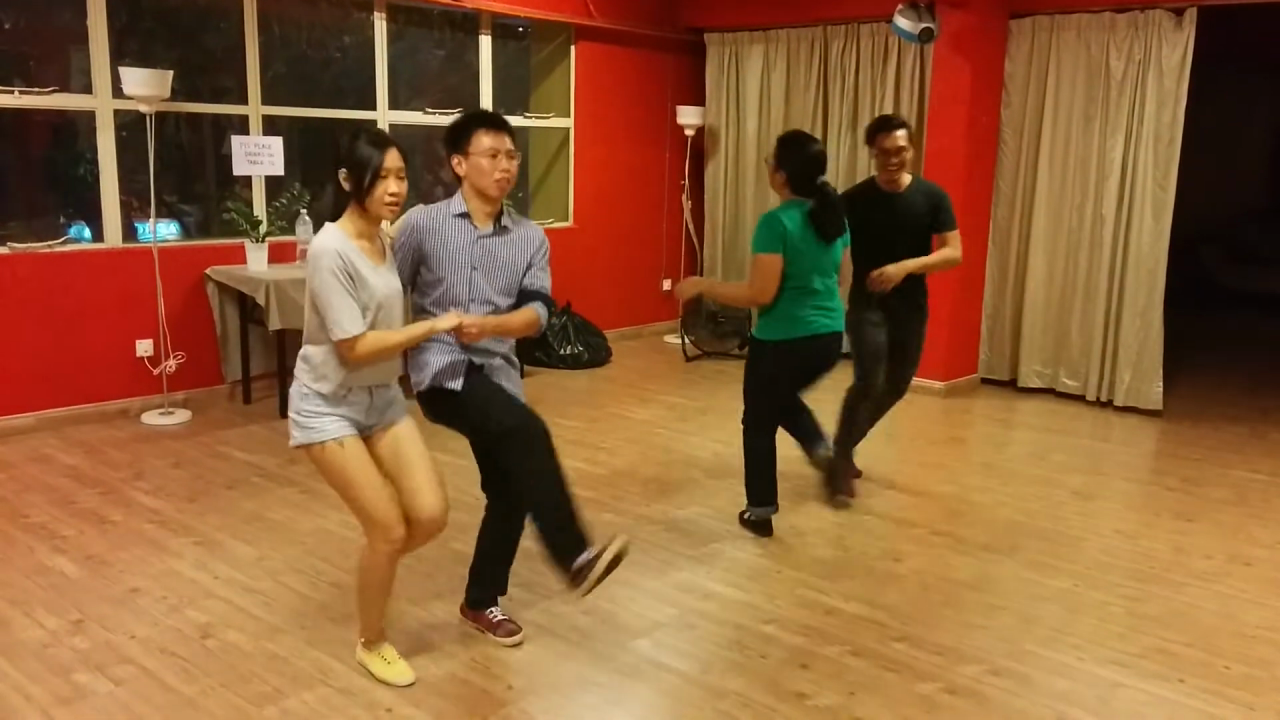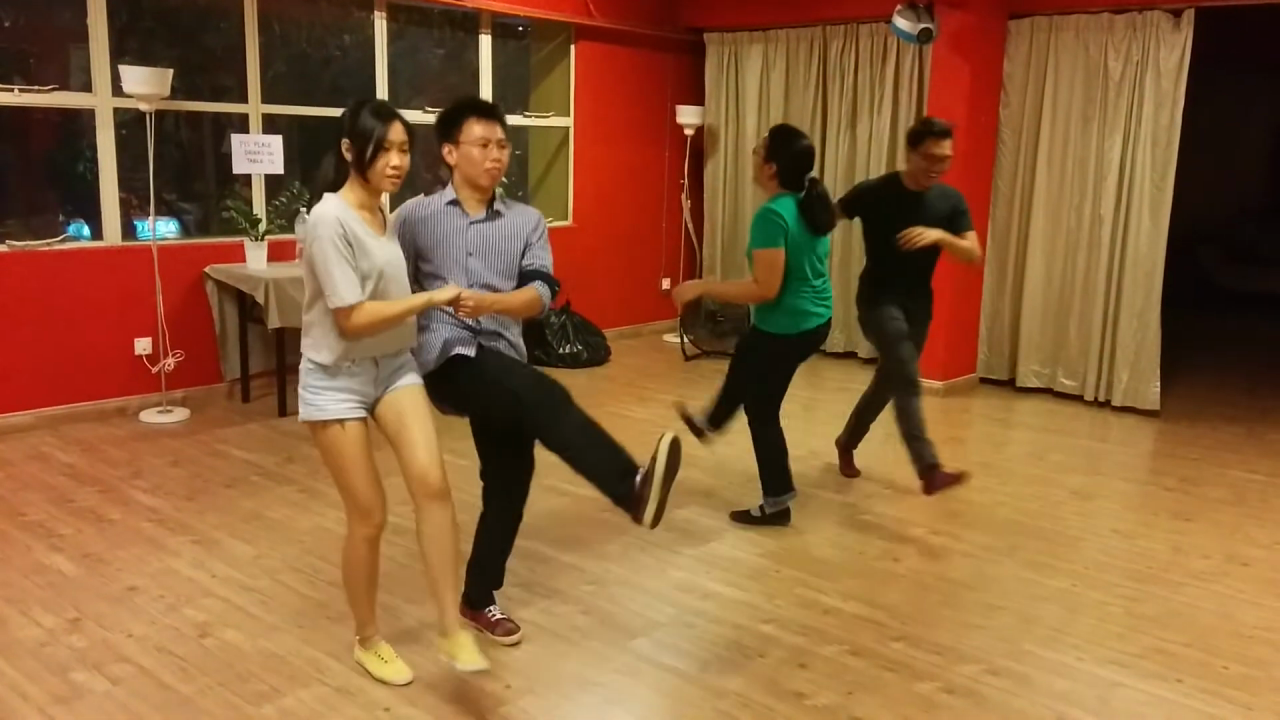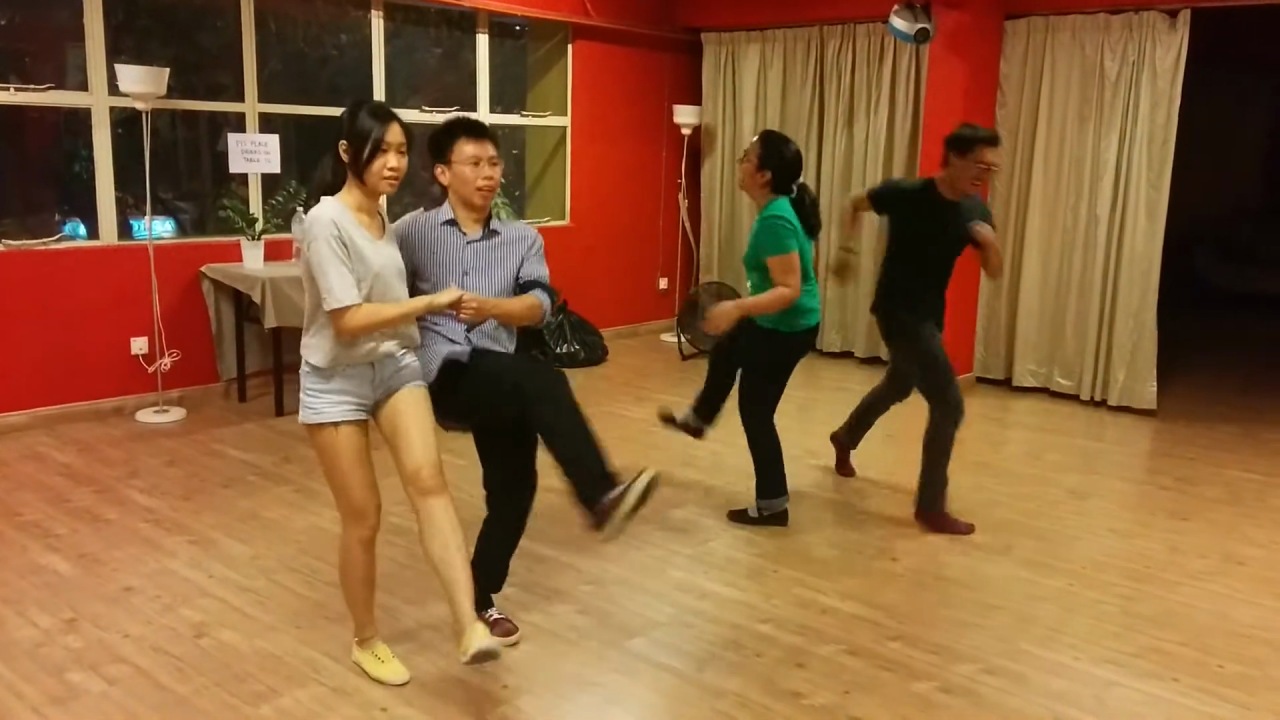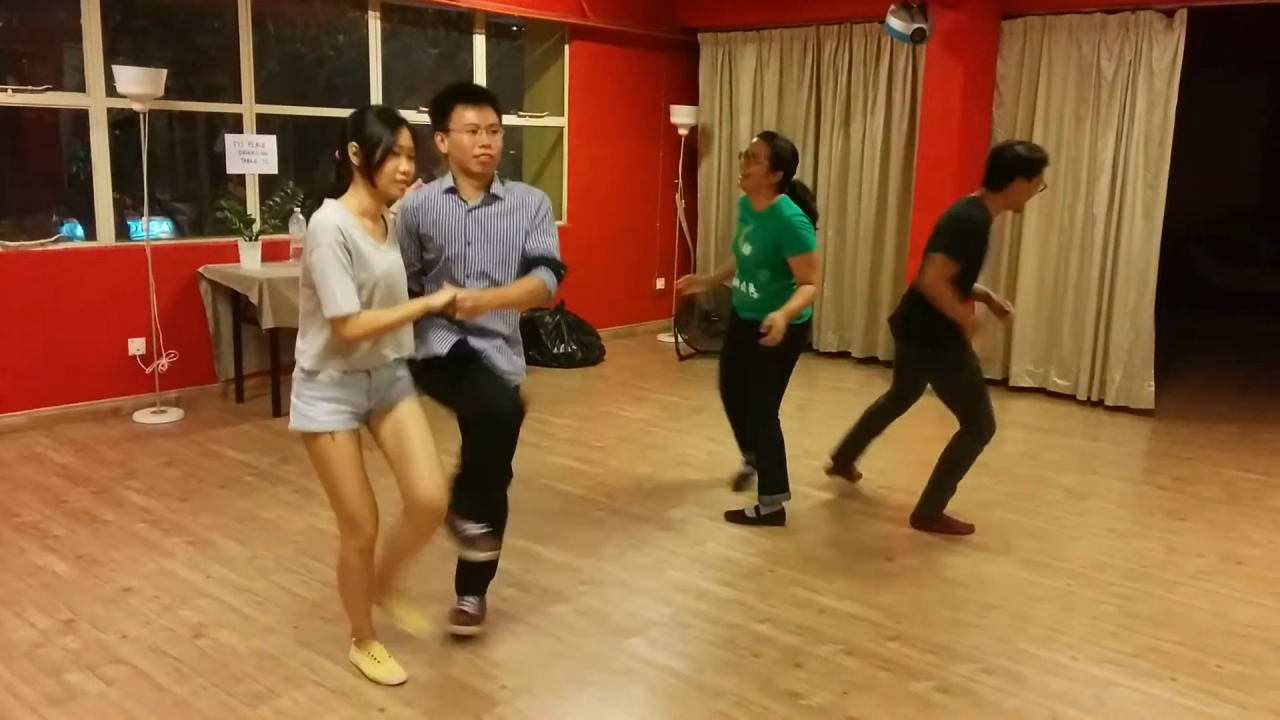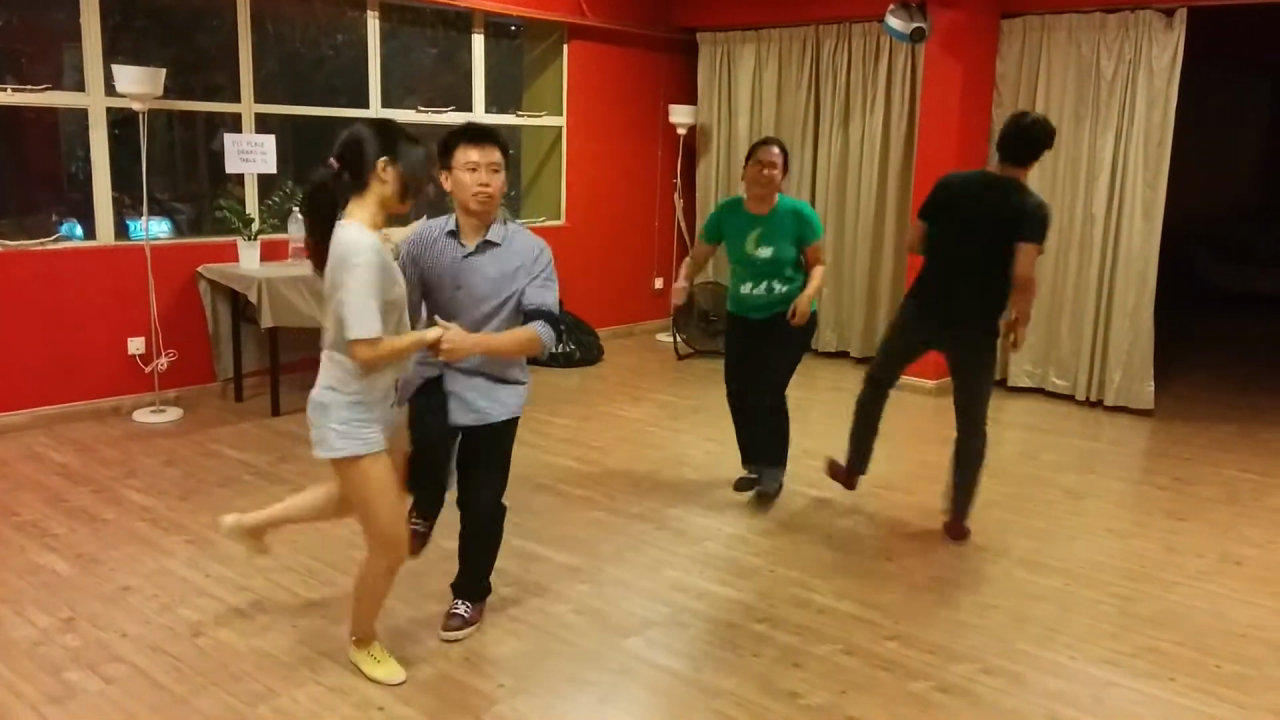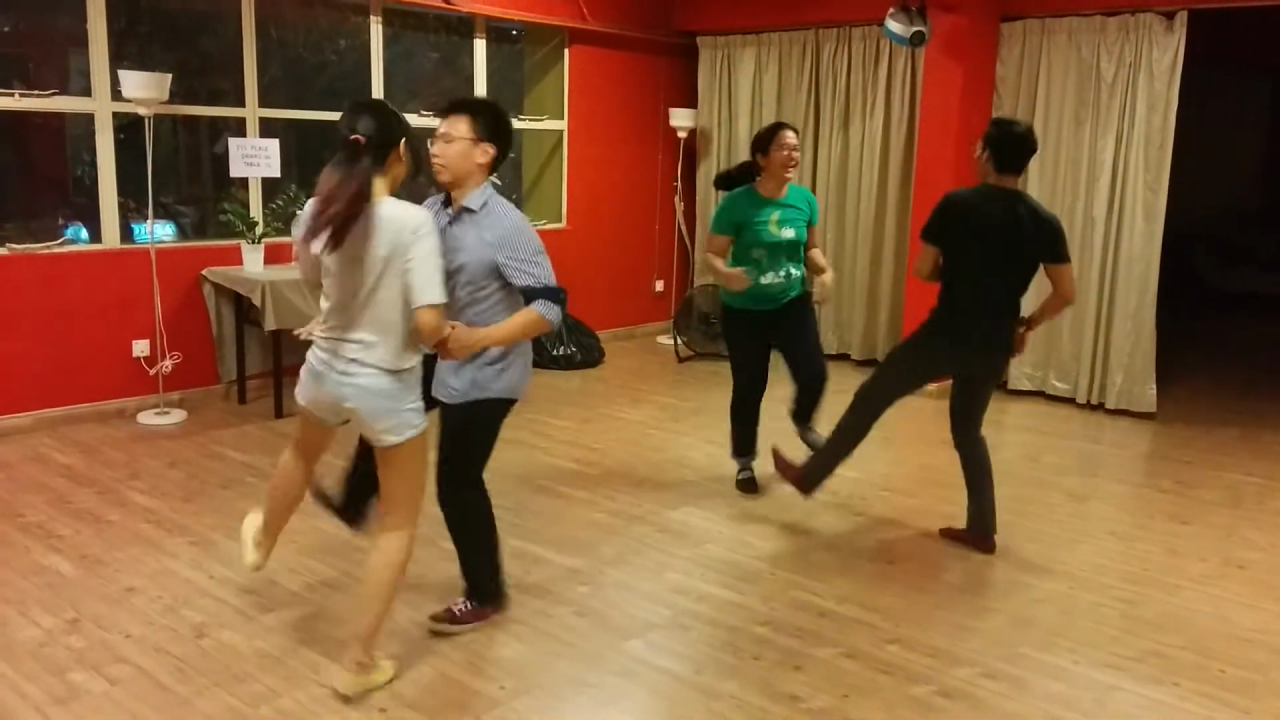
dt=0.2s
person 1, frame 1
left shoulder: (382, 241)
right shoulder: (329, 250)
right elbow: (354, 347)
right wrist: (432, 326)
left hip: (382, 395)
right hip: (326, 404)
left knee: (431, 513)
right knee: (387, 527)
left ankle: (374, 570)
right ankle: (372, 642)
person 1, frame 2
left shoulder: (381, 214)
right shoulder: (329, 220)
right elbow: (352, 318)
right wrist: (431, 298)
left hip: (393, 366)
right hip: (334, 378)
left knee: (431, 480)
right knee: (368, 516)
left ankle: (452, 626)
right ankle: (367, 639)
person 1, frame 3
left shoulder: (384, 218)
right shoulder: (326, 222)
right elbow: (347, 320)
right wrist: (430, 302)
left hip: (396, 365)
right hip: (334, 380)
left knee: (426, 478)
right knee: (362, 518)
left ankle: (468, 625)
right ankle: (365, 639)
person 1, frame 4
left shoulder: (387, 221)
right shoulder: (330, 227)
right elbow: (348, 327)
right wrist: (429, 303)
left hip: (388, 376)
right hip: (330, 388)
left knee: (430, 498)
right knee: (361, 526)
left ankle: (385, 585)
right ankle: (363, 640)
person 1, frame 5
left shoulder: (349, 233)
right shoulder: (362, 246)
right elbow: (366, 352)
right wrist: (426, 337)
left hip: (369, 402)
right hip: (351, 410)
left knee: (382, 506)
right knee: (391, 541)
left ankle: (253, 522)
right ankle: (363, 642)
person 1, frame 6
left shoulder: (319, 212)
right shoulder: (413, 222)
right elbow: (428, 323)
right wrist: (445, 332)
left hip: (324, 368)
right hip: (385, 385)
left knee: (303, 451)
right knee: (398, 526)
left ankle: (264, 535)
right ankle: (360, 661)
person 2, frame 1
left shoulder: (531, 238)
right shoulder: (421, 224)
left elbow: (537, 313)
left wrist: (490, 324)
left hip: (497, 371)
right hip: (441, 371)
left knee: (509, 488)
right knee: (525, 431)
left ankle: (482, 600)
right ankle: (575, 555)
person 2, frame 2
left shoulder: (527, 221)
right shoulder: (415, 217)
left elbow: (541, 293)
left wrist: (490, 302)
left hip: (502, 357)
right hip: (447, 355)
left knee: (509, 482)
right knee: (543, 396)
left ankle: (479, 598)
right ankle: (632, 483)
person 2, frame 3
left shoulder: (522, 238)
right shoulder: (411, 233)
left elbow: (539, 305)
left wrist: (493, 307)
left hip: (502, 380)
right hip: (447, 370)
left knee: (513, 490)
right knee: (544, 381)
left ankle: (479, 599)
right ankle: (603, 495)
person 2, frame 4
left shoulder: (530, 203)
right shoulder: (418, 206)
left elbow: (547, 280)
right elbow: (400, 287)
left wrist: (488, 300)
left hip: (497, 351)
right hip: (440, 349)
left knee: (491, 474)
right knee: (503, 407)
left ankle: (472, 590)
right ankle: (467, 510)
person 2, frame 5
left shoulder: (530, 251)
right shoulder: (422, 241)
left elbow: (542, 333)
right elbow: (405, 314)
left wrist: (474, 343)
left hip: (496, 388)
right hip: (436, 376)
left knee: (483, 501)
right knee: (429, 459)
left ankle: (470, 595)
right ankle: (422, 508)
person 2, frame 6
left shoulder: (508, 225)
right shoulder: (430, 213)
left elbow: (549, 308)
left wrist: (479, 340)
left hip: (488, 372)
right hip: (444, 357)
left knee: (457, 480)
left ankle: (485, 595)
right ankle: (353, 503)
person 3, frame 1
left shoulder: (932, 197)
right shoulder: (854, 200)
left elbow: (954, 253)
left wrist: (906, 266)
left hip: (910, 307)
right hip: (866, 304)
left knee: (894, 388)
right knee: (869, 384)
left ankle: (844, 448)
right ankle: (839, 464)
person 3, frame 2
left shoulder: (951, 200)
right shoulder: (873, 192)
left elbow: (974, 255)
left wrist: (940, 235)
left hip: (919, 305)
right hip: (878, 301)
left knee: (887, 381)
right knee: (906, 376)
left ankle: (847, 442)
right ankle: (930, 470)
person 3, frame 3
left shoulder: (975, 210)
right shoulder: (905, 194)
left elbow: (995, 270)
right elbow: (856, 204)
left wrist: (990, 242)
right wrist: (844, 250)
left hip: (929, 313)
right hip: (900, 313)
left knee: (897, 387)
right knee: (948, 405)
left ankle: (844, 438)
right ankle: (931, 508)
person 3, frame 4
left shoulder: (970, 215)
right shoulder: (969, 222)
right elbow: (931, 281)
left wrist: (984, 294)
right wrist: (967, 318)
left hip: (914, 328)
right hip: (930, 334)
left knee: (901, 395)
right knee: (979, 425)
left ankle: (843, 459)
right ankle: (929, 511)
person 3, frame 5
left shoulder: (949, 185)
right shoulder: (1031, 210)
left elbow: (915, 243)
right elbow: (1023, 276)
right wrist: (1019, 319)
left hip: (920, 310)
right hip: (972, 325)
left knee: (877, 380)
right knee: (972, 422)
left ankle: (852, 468)
right ankle: (957, 518)
person 3, frame 6
left shoulder: (957, 205)
right shoulder: (1045, 222)
left elbow: (924, 270)
right elbow: (1066, 292)
right wrist: (1028, 325)
left hip: (943, 336)
right hip: (994, 348)
left knee: (870, 398)
right knee: (968, 431)
left ankle: (810, 475)
right ankle: (981, 530)
person 4, frame 1
left shoulder: (775, 223)
right shoulder: (834, 216)
left elbow: (761, 294)
left wrist: (701, 285)
left hip: (782, 342)
right hip: (828, 336)
left knee: (759, 422)
right knee: (785, 397)
left ankle: (761, 511)
right ankle: (821, 451)
person 4, frame 2
left shoulder: (771, 216)
right shoulder: (813, 206)
left elbow: (765, 289)
left wrist: (703, 287)
left hip: (783, 330)
right hip: (816, 321)
left knee: (762, 410)
right knee: (745, 361)
left ankle: (777, 503)
right ankle: (709, 422)
person 4, frame 3
left shoulder: (774, 221)
right shoulder: (785, 209)
left elbow: (789, 289)
left wrist: (738, 307)
left hip: (785, 328)
right hip: (774, 323)
left knee: (755, 409)
right knee: (725, 353)
left ankle: (772, 505)
right ankle: (697, 419)
person 4, frame 4
left shoulder: (789, 220)
right shoulder: (746, 207)
left elbow: (810, 284)
left wrist: (783, 315)
right wrist: (709, 279)
left hip: (779, 328)
right hip: (746, 318)
left knee: (758, 406)
right knee: (732, 386)
left ankle: (772, 502)
right ankle: (754, 459)
person 4, frame 5
left shoulder: (799, 214)
right shoulder: (726, 213)
left elbow: (817, 263)
right elbow: (697, 257)
left wrist: (807, 296)
right wrist: (683, 279)
left hip: (787, 319)
right hip: (742, 319)
left knee: (769, 392)
right knee: (740, 395)
left ankle: (772, 475)
right ankle: (755, 467)
person 4, frame 6
left shoulder: (804, 200)
right shoulder: (737, 201)
left elbow: (812, 248)
right elbow: (712, 254)
left wrist: (824, 270)
right wrist: (725, 274)
left hip: (793, 304)
right hip: (744, 310)
left knee: (813, 374)
right knee: (748, 387)
left ankle: (804, 423)
right ankle: (744, 461)
